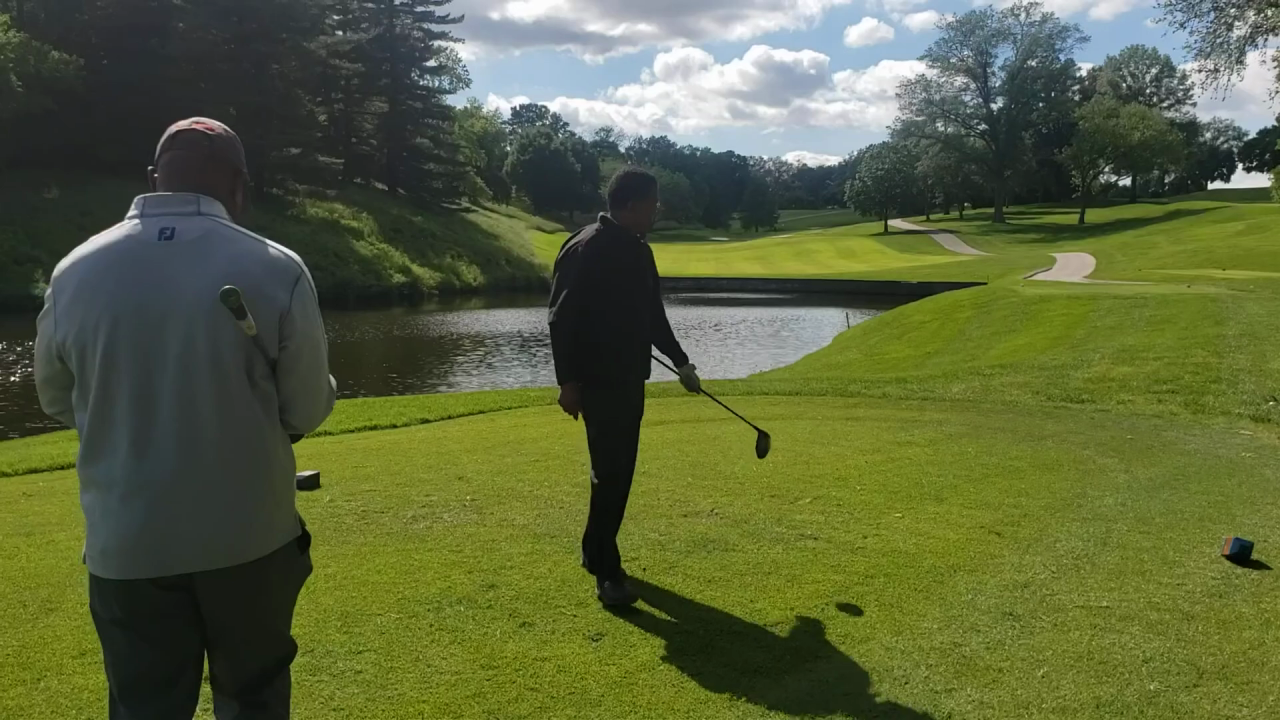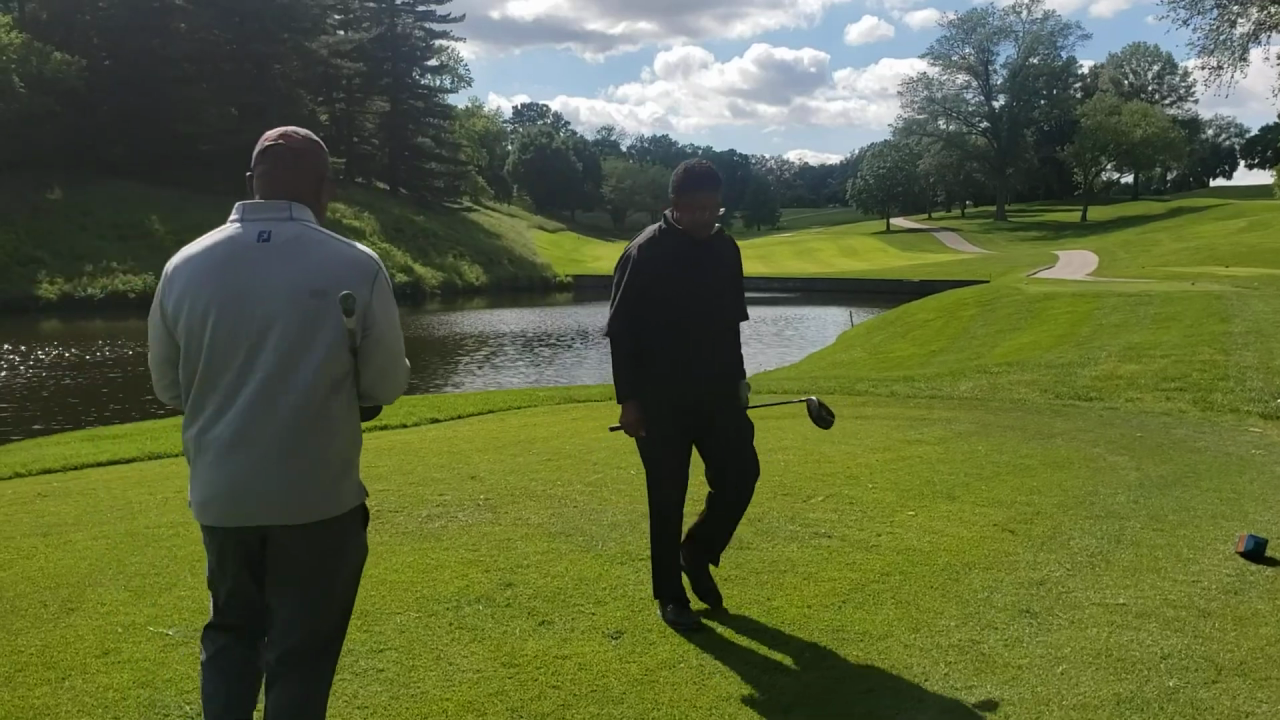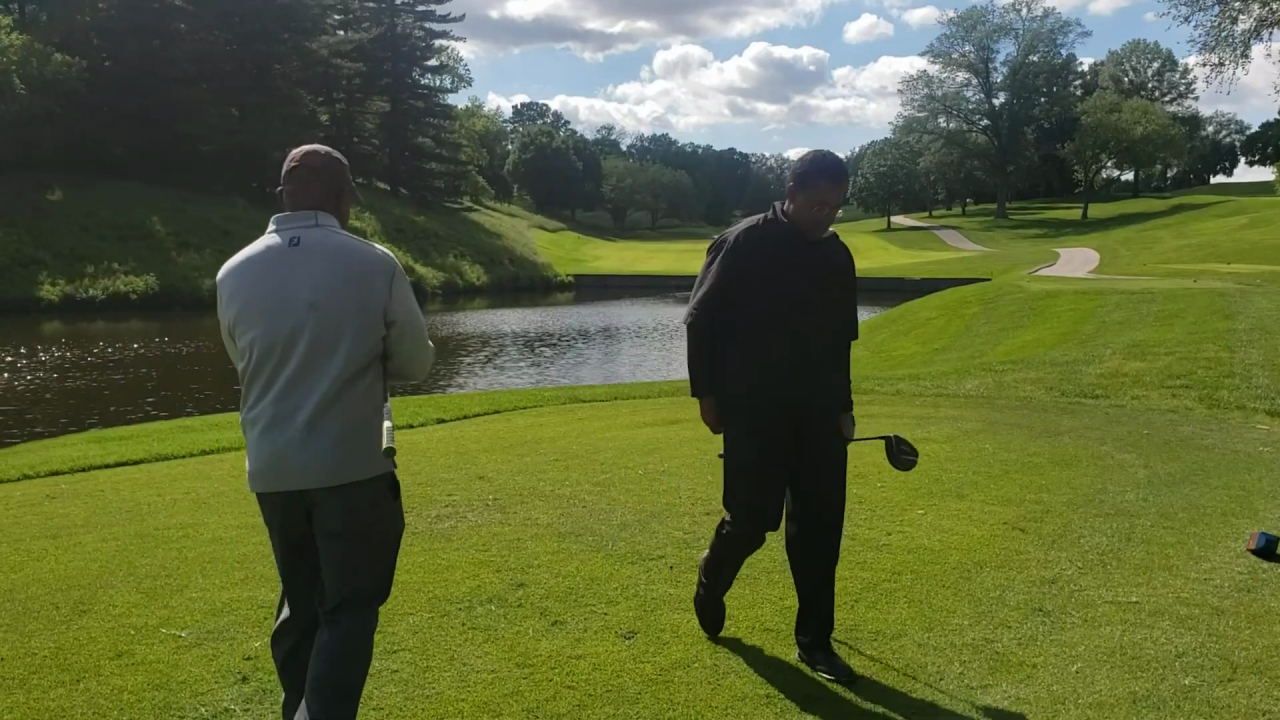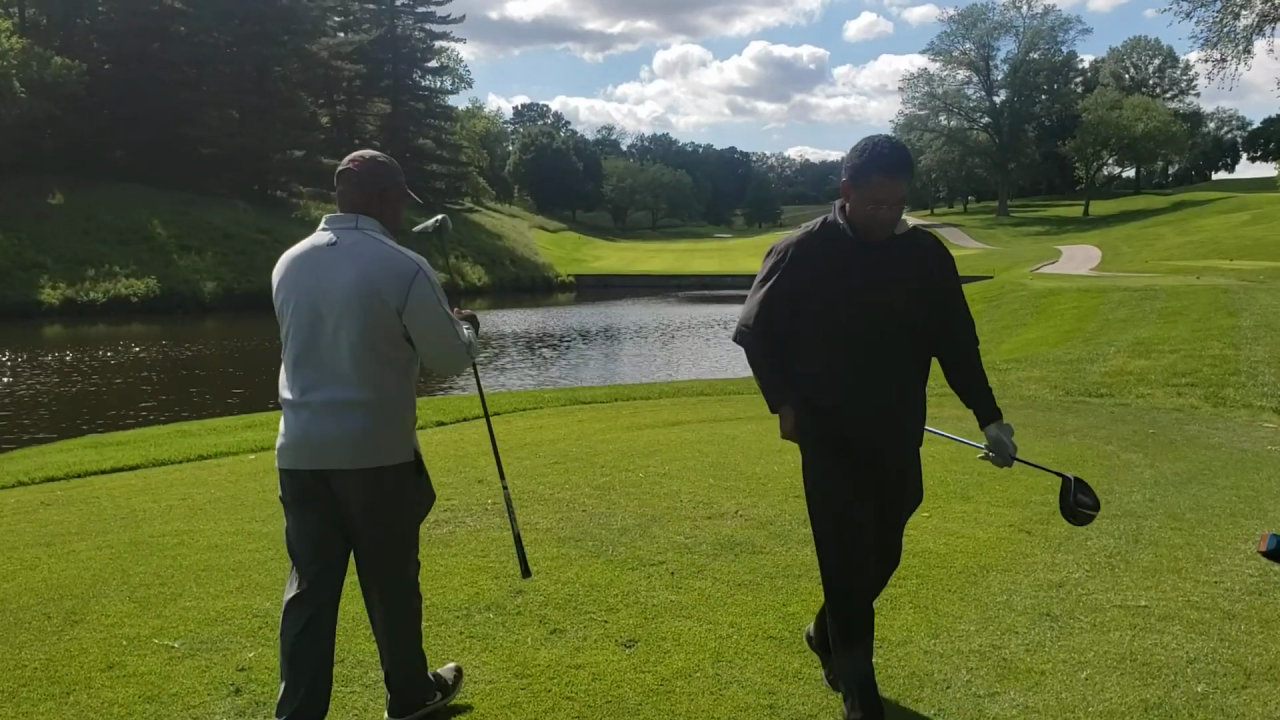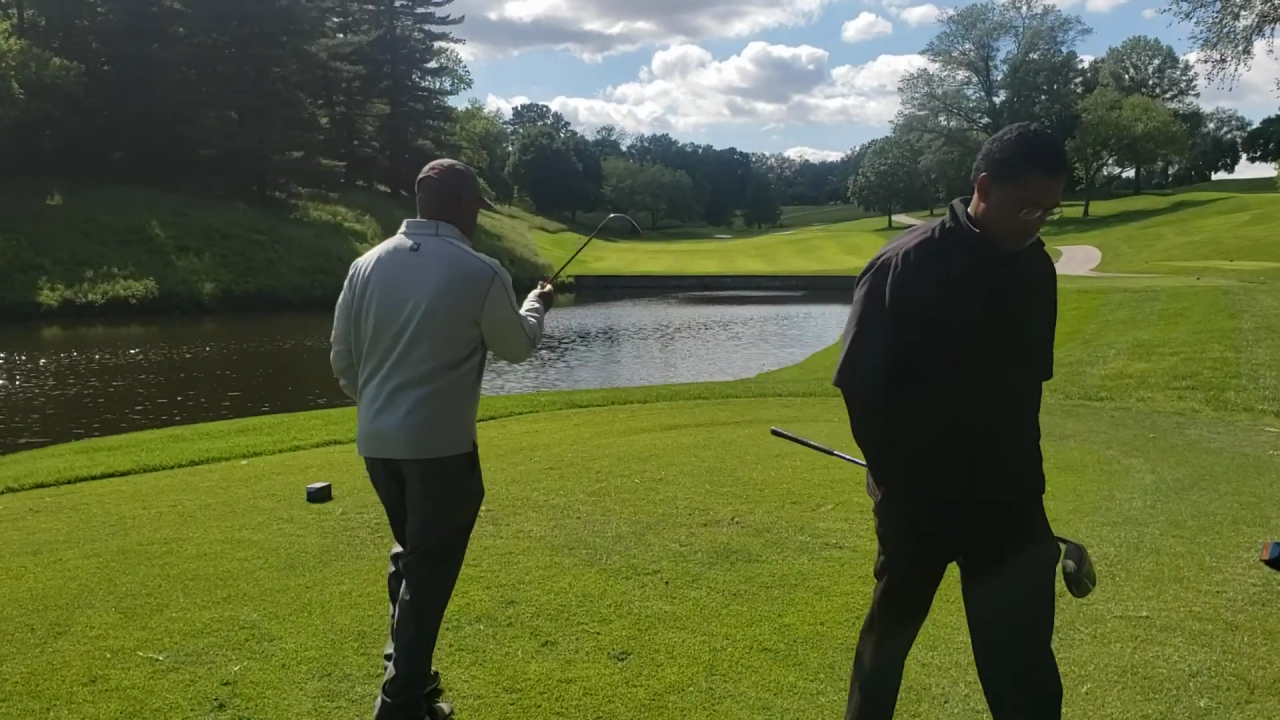
dt=0.5s
person 1, frame 1
left shoulder: (76, 273)
right shoulder: (275, 269)
left elbow: (59, 400)
right elbow: (308, 409)
left hip: (126, 544)
right hip: (249, 533)
person 1, frame 2
left shoulder: (185, 266)
right shoulder: (354, 267)
left elbow: (171, 389)
right elbow: (384, 385)
left hip: (222, 495)
right hip: (318, 497)
left knee: (232, 637)
right knee: (301, 655)
person 1, frame 3
left shoulder: (235, 273)
right shoulder: (375, 265)
right elbow: (415, 363)
left hip: (273, 469)
right hip: (352, 469)
left knee: (300, 604)
right knee: (348, 614)
person 1, frame 4
left shoulder: (290, 264)
right shoulder: (405, 270)
right elbow: (451, 360)
right wrist: (461, 327)
left hip: (301, 452)
right hip: (378, 453)
left knee: (310, 587)
right knee: (390, 579)
person 1, frame 5
left shoulder: (367, 265)
right shoulder: (478, 272)
left elbow: (342, 358)
right elbow: (518, 347)
right wrist: (535, 305)
left hip: (377, 441)
right hip: (441, 445)
left knee: (408, 554)
right knee: (429, 570)
left ankle: (409, 668)
person 2, frame 1
left shoulder: (639, 250)
right shoulder: (585, 250)
left elbow: (653, 315)
right elbow: (562, 321)
left wrist: (681, 362)
right wrist: (568, 381)
left hip: (629, 376)
right hip: (597, 380)
left knee: (619, 468)
right knee: (610, 470)
left ankle: (598, 555)
right ankle: (605, 570)
person 2, frame 2
left shoulder: (726, 248)
right shoulder: (645, 254)
right elbow: (622, 333)
left wrist: (738, 376)
right wrist: (629, 399)
left hip: (718, 392)
right hip: (663, 398)
left knee: (740, 478)
right knee: (667, 496)
left ankle: (695, 555)
right ankle: (670, 596)
person 2, frame 3
left shoulder: (837, 255)
right shoulder: (744, 245)
right elbow: (703, 323)
left wrist: (844, 406)
right wrist: (706, 393)
left hip: (817, 413)
right hip: (753, 411)
left knee: (820, 526)
right knee: (753, 519)
left ankle: (815, 641)
right ankle: (712, 579)
person 2, frame 4
left shoulder: (927, 255)
right shoulder: (802, 254)
left elbow: (956, 345)
right elbow: (757, 333)
left wrist: (989, 418)
right wrist: (784, 404)
left hip: (898, 441)
right hip: (830, 444)
left knee: (876, 563)
right knee: (849, 572)
left ankle: (827, 637)
person 2, frame 5
left shoulder: (1036, 269)
right shoulder: (908, 265)
right elbow: (861, 380)
right wrist: (889, 474)
left hip: (1009, 494)
right hip: (918, 493)
left knee: (1023, 654)
right knee: (894, 622)
